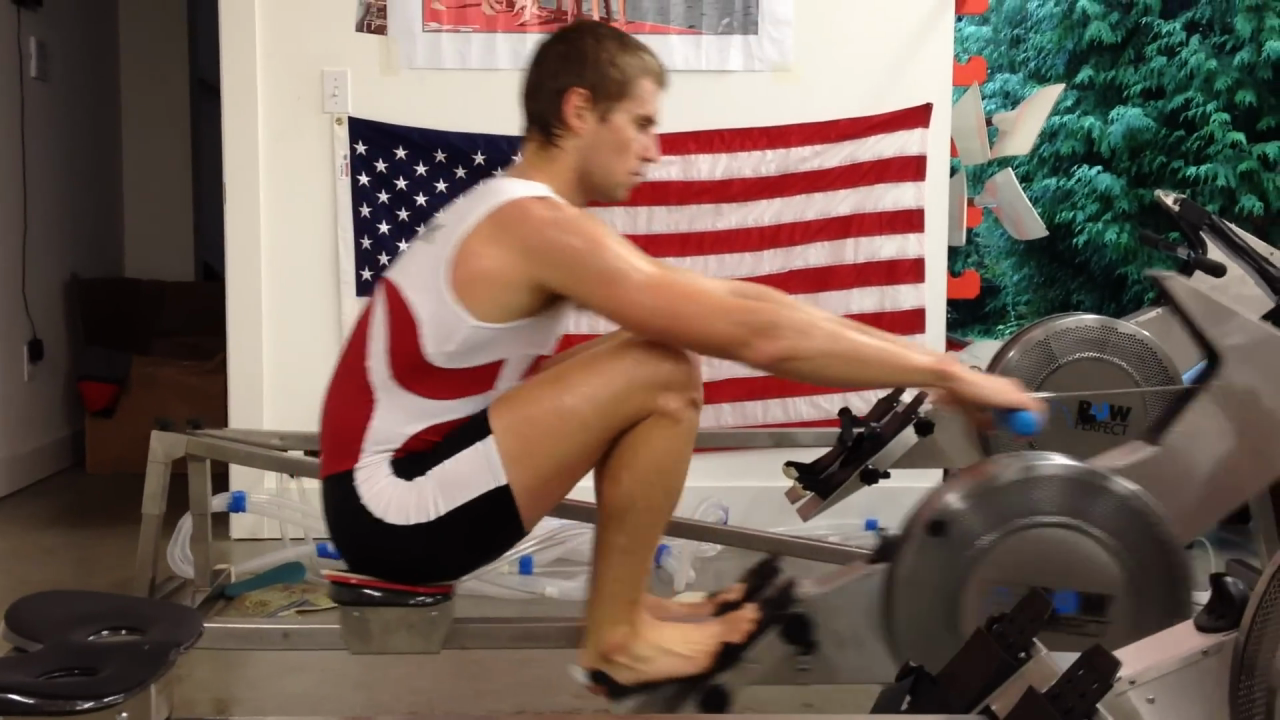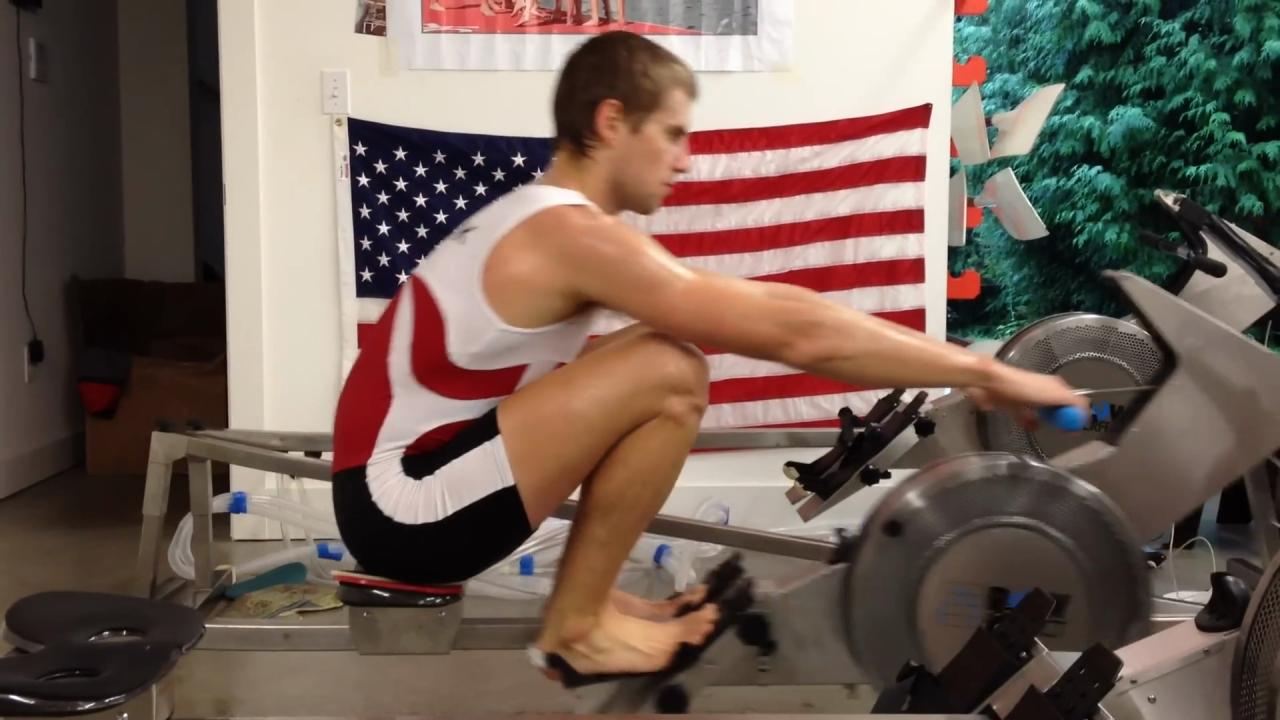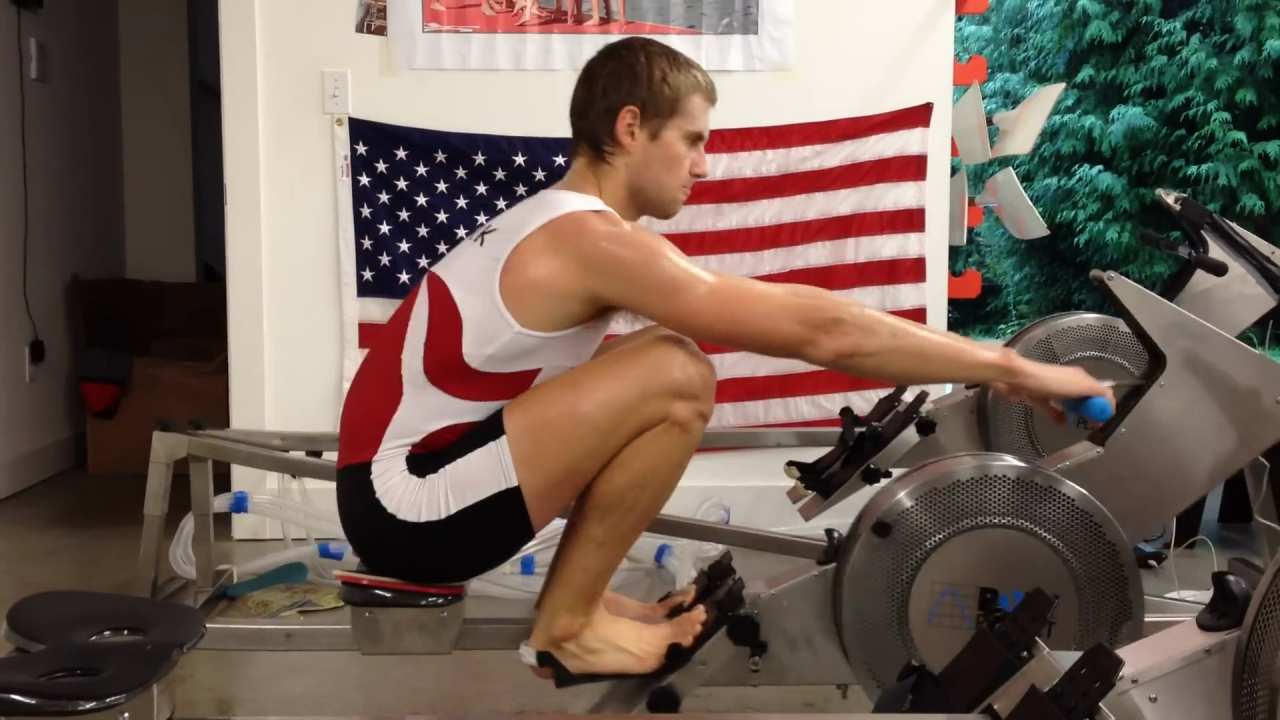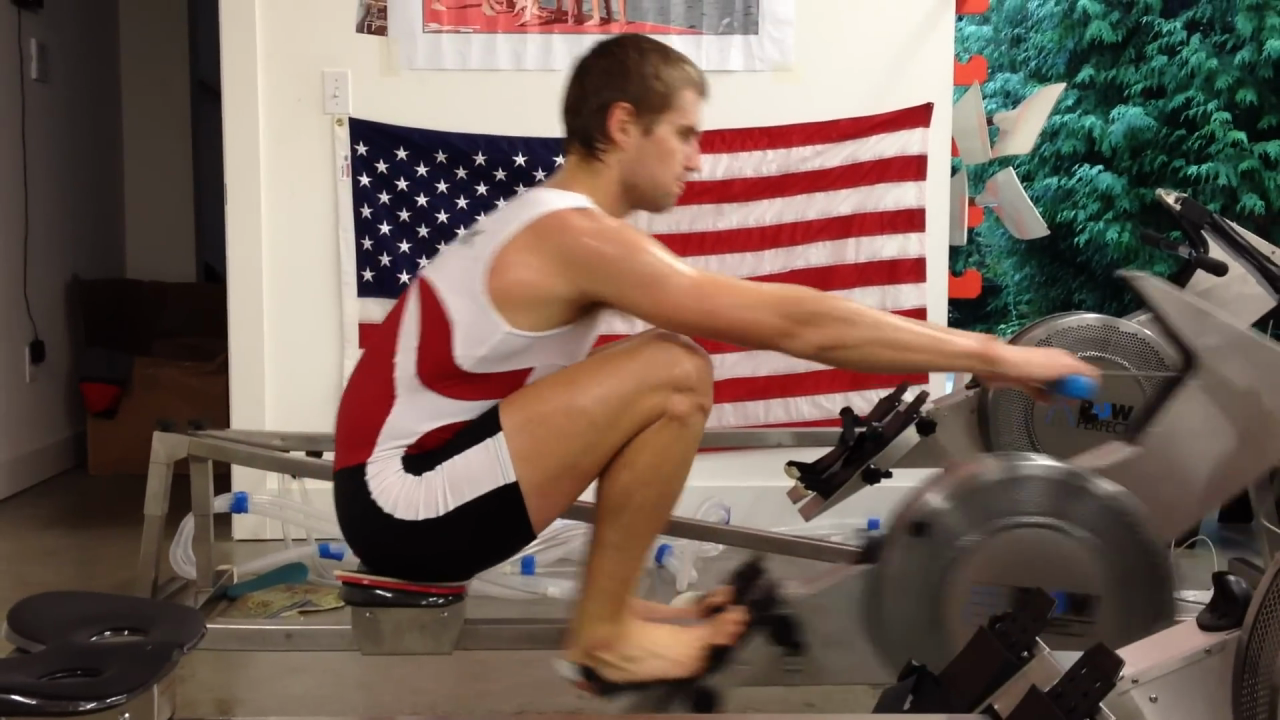
dt=0.1s
person 1, frame 1
left shoulder: (513, 212)
right shoulder: (540, 228)
left elbow: (727, 303)
right elbow: (759, 335)
right wrist: (944, 372)
left hip: (396, 487)
right hip: (395, 515)
left knee: (656, 363)
right knee: (664, 372)
left ankle: (628, 611)
right ankle: (618, 629)
person 1, frame 2
left shoulder: (545, 220)
right shoulder: (575, 236)
left elbow: (763, 304)
right elbow: (799, 336)
right wrist: (986, 373)
left hip: (405, 491)
right hip: (405, 513)
left knee: (662, 364)
right knee: (671, 373)
right ankle: (578, 623)
person 1, frame 3
left shoulder: (562, 224)
right shoulder: (593, 241)
right elbow: (819, 332)
right wrist: (1010, 367)
left hip: (413, 490)
right hip: (409, 512)
left knee: (662, 377)
right knee: (677, 378)
right ankle: (568, 622)
person 1, frame 4
left shoulder: (552, 222)
right shoulder: (578, 239)
left elbow: (771, 307)
right elbow: (798, 326)
right wrist: (993, 355)
left hip: (406, 493)
right hip: (407, 510)
left knee: (661, 365)
right knee: (675, 372)
left ankle: (610, 609)
right ankle: (602, 631)
